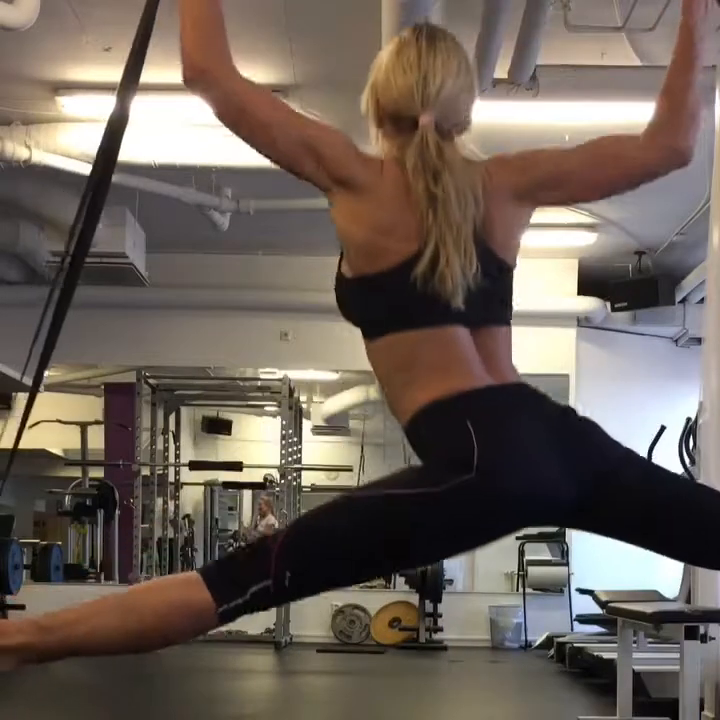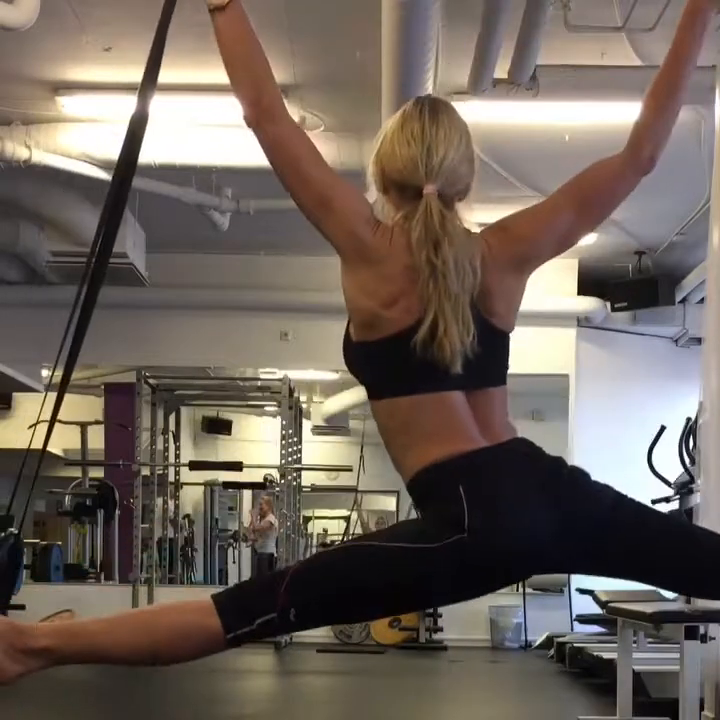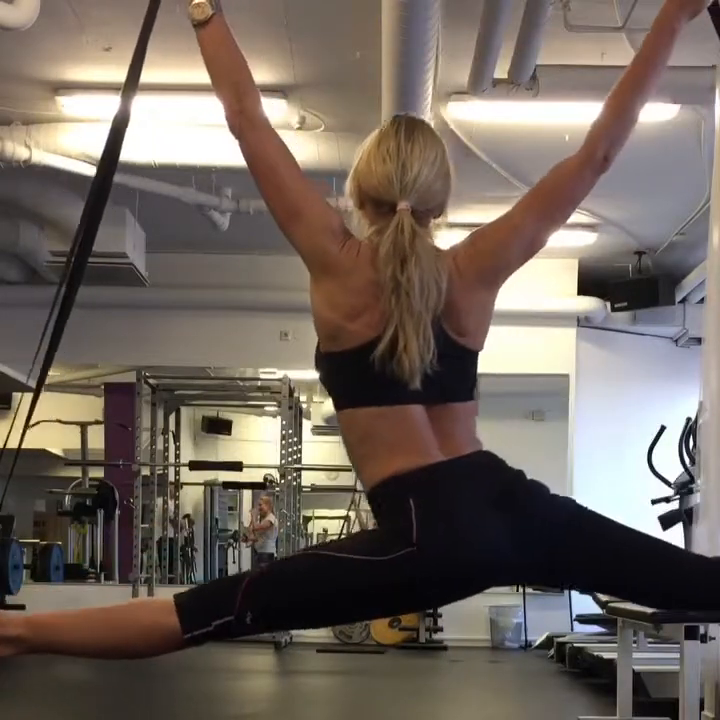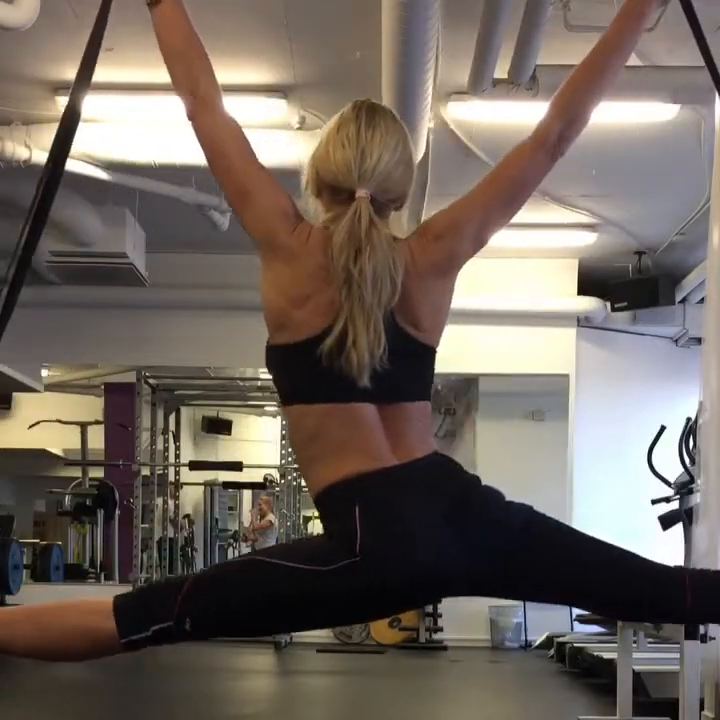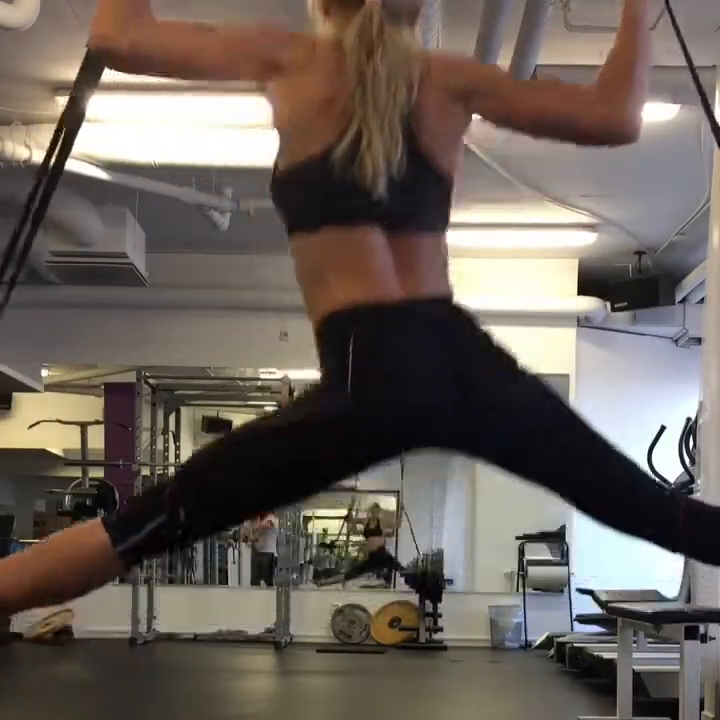
dt=0.5s
person 1, frame 1
left shoulder: (357, 182)
right shoulder: (505, 187)
left elbow: (210, 78)
left hip: (480, 463)
right hip: (560, 442)
left knee: (244, 578)
person 1, frame 2
left shoulder: (370, 252)
right shoulder: (506, 254)
left elbow: (263, 110)
right elbow: (640, 155)
left hip: (475, 518)
right hip: (556, 492)
left knee: (255, 609)
person 1, frame 3
left shoulder: (339, 265)
right shoulder: (475, 272)
left elbow: (247, 121)
right elbow: (596, 154)
left hip: (430, 532)
right hip: (516, 506)
left knee: (210, 613)
person 1, frame 4
left shoulder: (290, 253)
right shoulder: (431, 260)
left elbow: (204, 106)
right elbow: (552, 137)
left hip: (376, 539)
right hip: (463, 513)
left knee: (145, 616)
right knee: (665, 592)
person 1, frame 5
left shoulder: (288, 67)
right shoulder: (450, 81)
right elbow: (618, 118)
left hip: (369, 383)
right hip: (470, 373)
left knee: (156, 522)
right knee: (650, 509)
